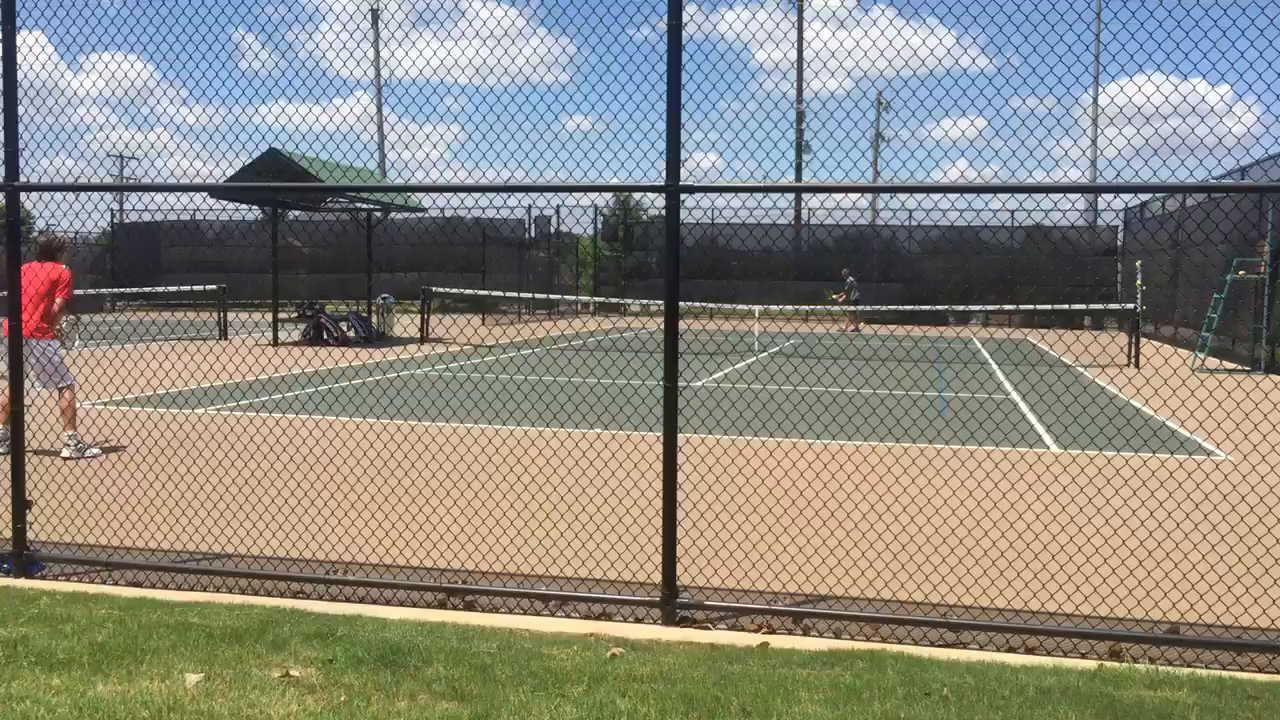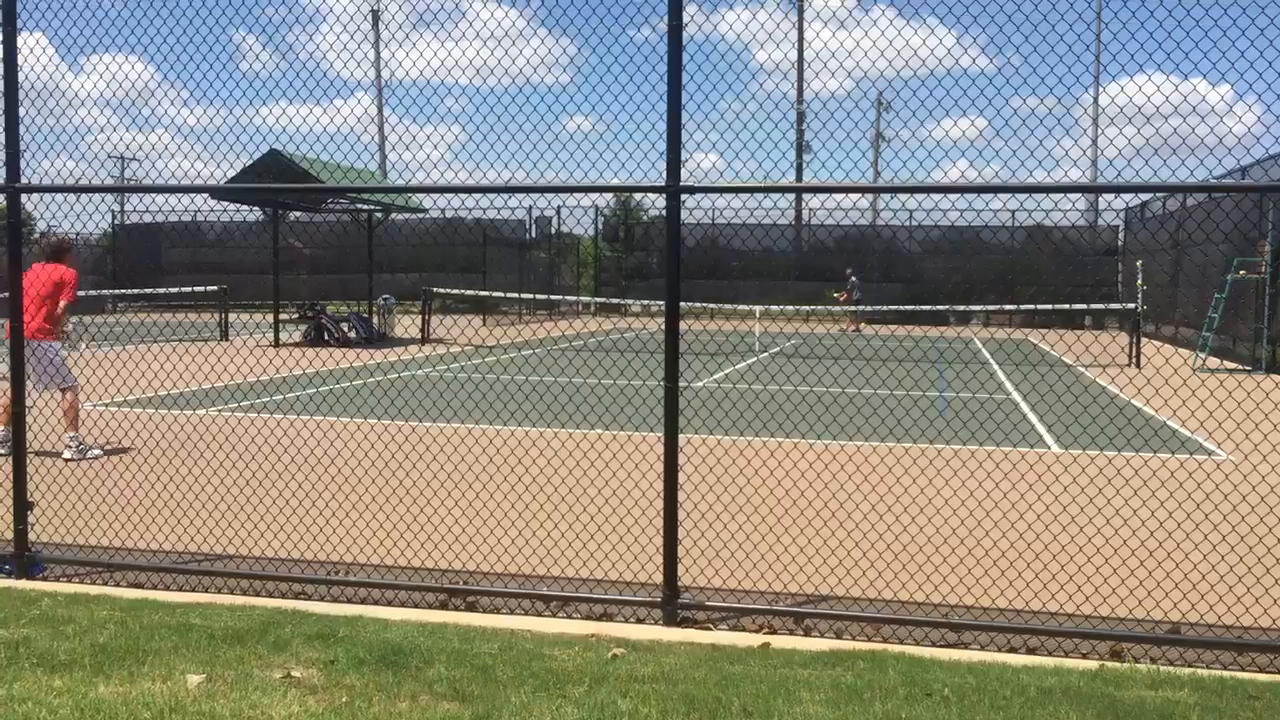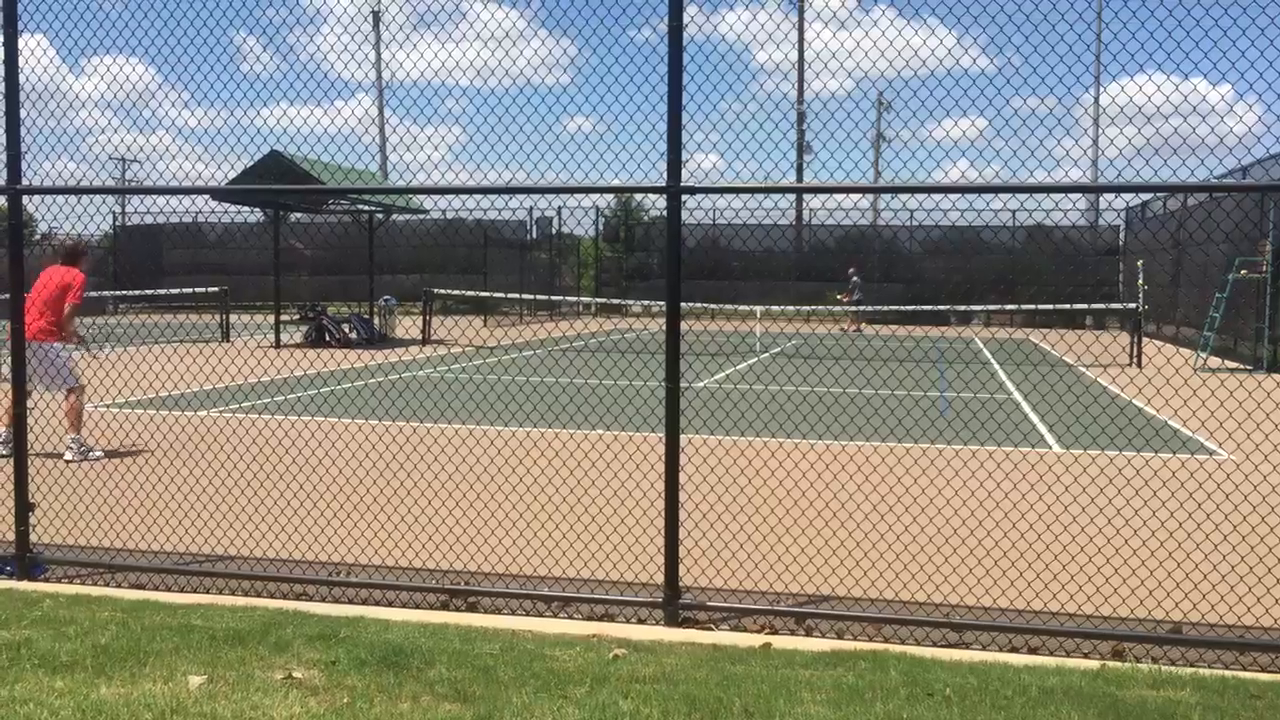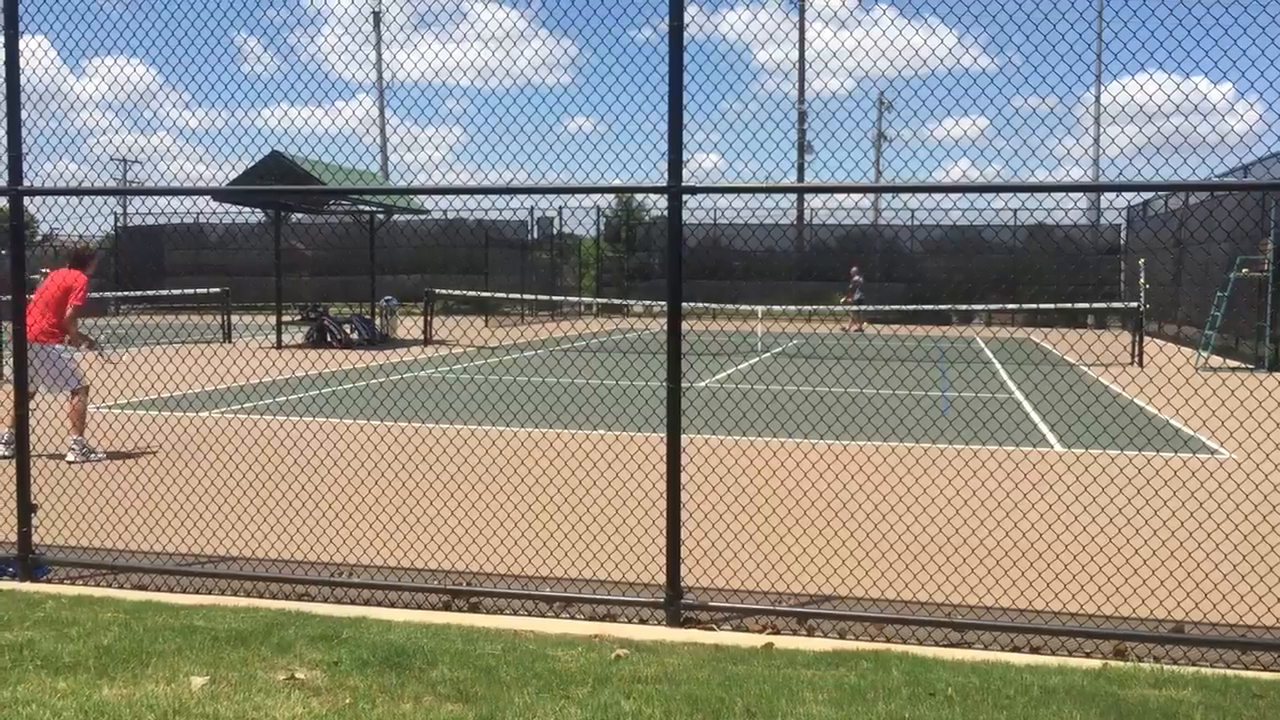
dt=0.2s
person 1, frame 1
left shoulder: (25, 268)
right shoulder: (62, 272)
left elbow: (18, 301)
right elbow: (57, 309)
right hip: (38, 336)
right knee: (66, 386)
right ankle: (72, 443)
person 1, frame 2
left shoulder: (32, 269)
right shoulder: (68, 274)
left elbow: (28, 302)
right elbow: (61, 311)
right wrist: (57, 330)
right hip: (41, 337)
right knee: (69, 387)
right ankle: (73, 445)
person 1, frame 3
left shoulder: (49, 271)
right shoulder: (77, 277)
right elbow: (67, 314)
left wrist: (68, 333)
right wrist: (70, 334)
left hip: (23, 335)
right hip: (44, 339)
right knee: (74, 387)
right ankle: (75, 446)
person 1, frame 4
left shoulder: (55, 274)
right shoulder: (80, 279)
right elbow: (70, 316)
left wrist: (79, 336)
right wrist: (74, 337)
left hip: (25, 336)
right hip: (46, 341)
right knee: (79, 389)
right ankle: (77, 447)
